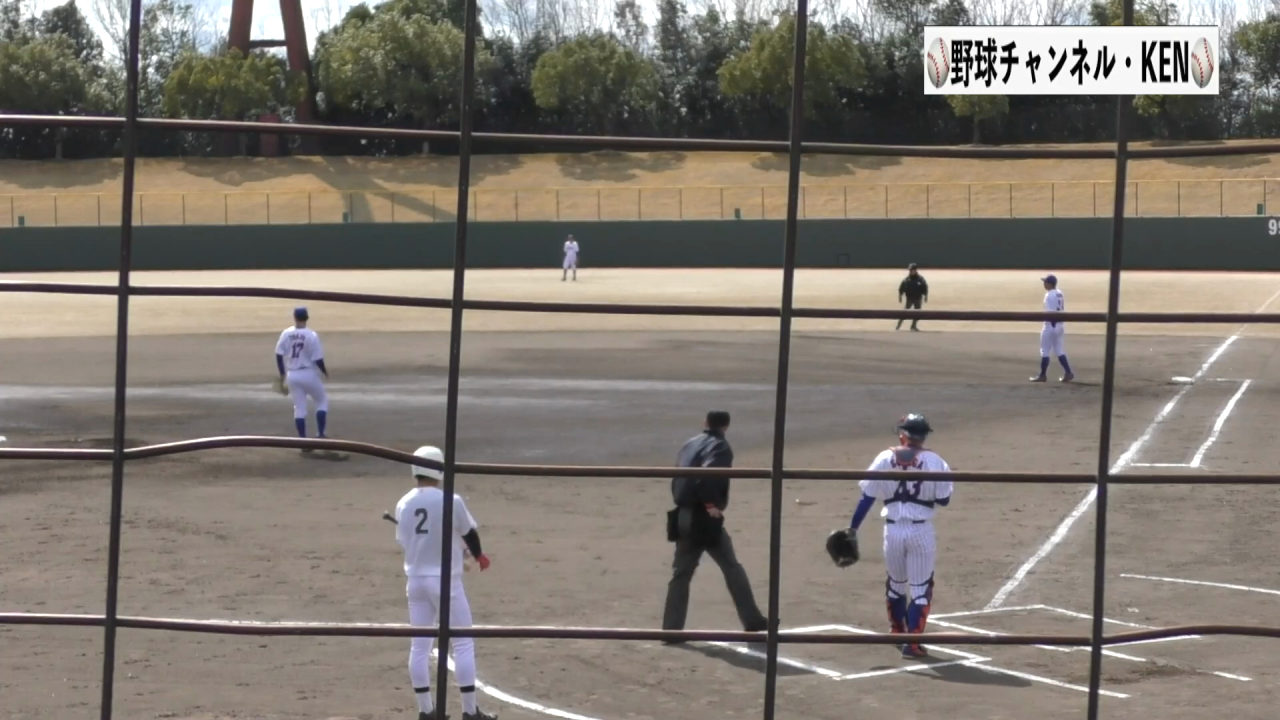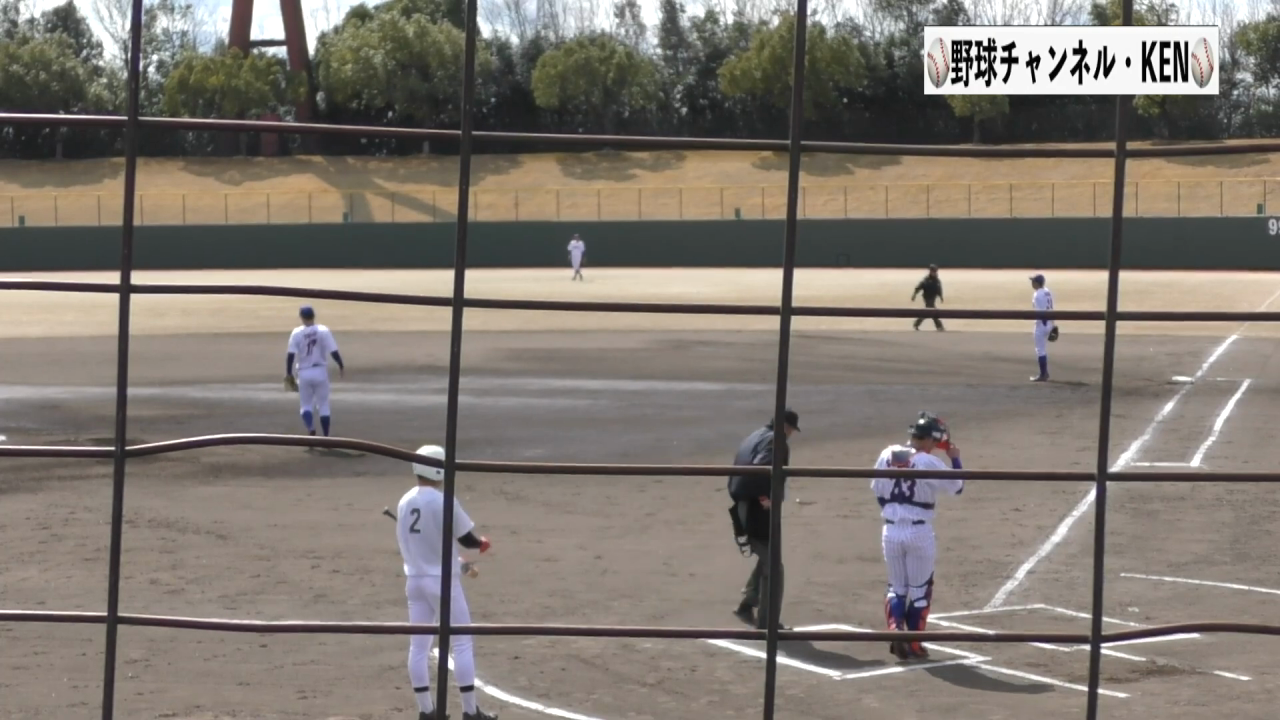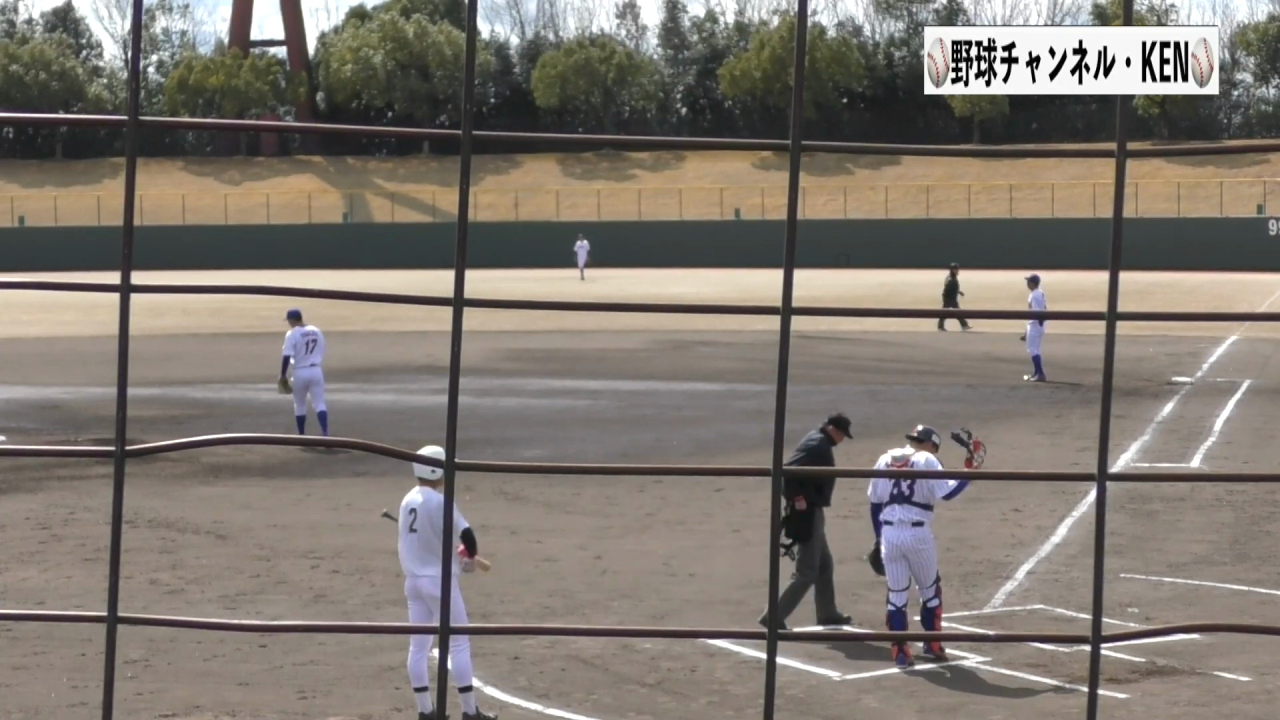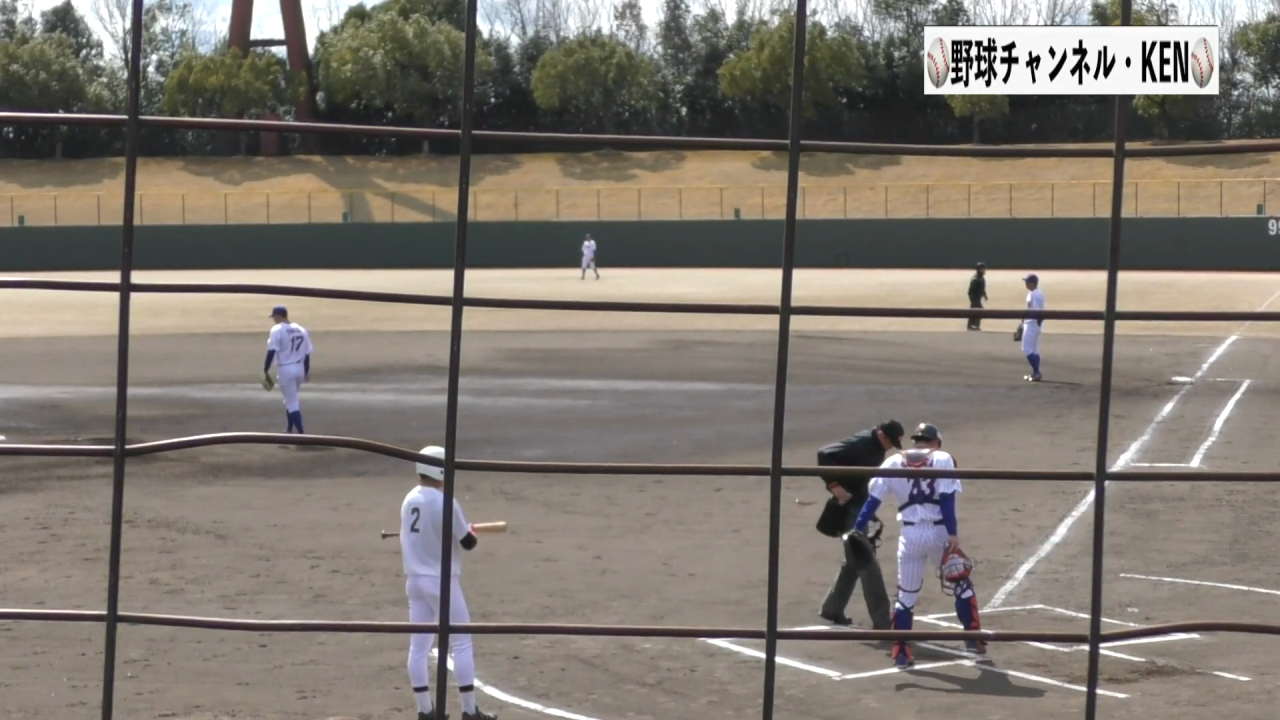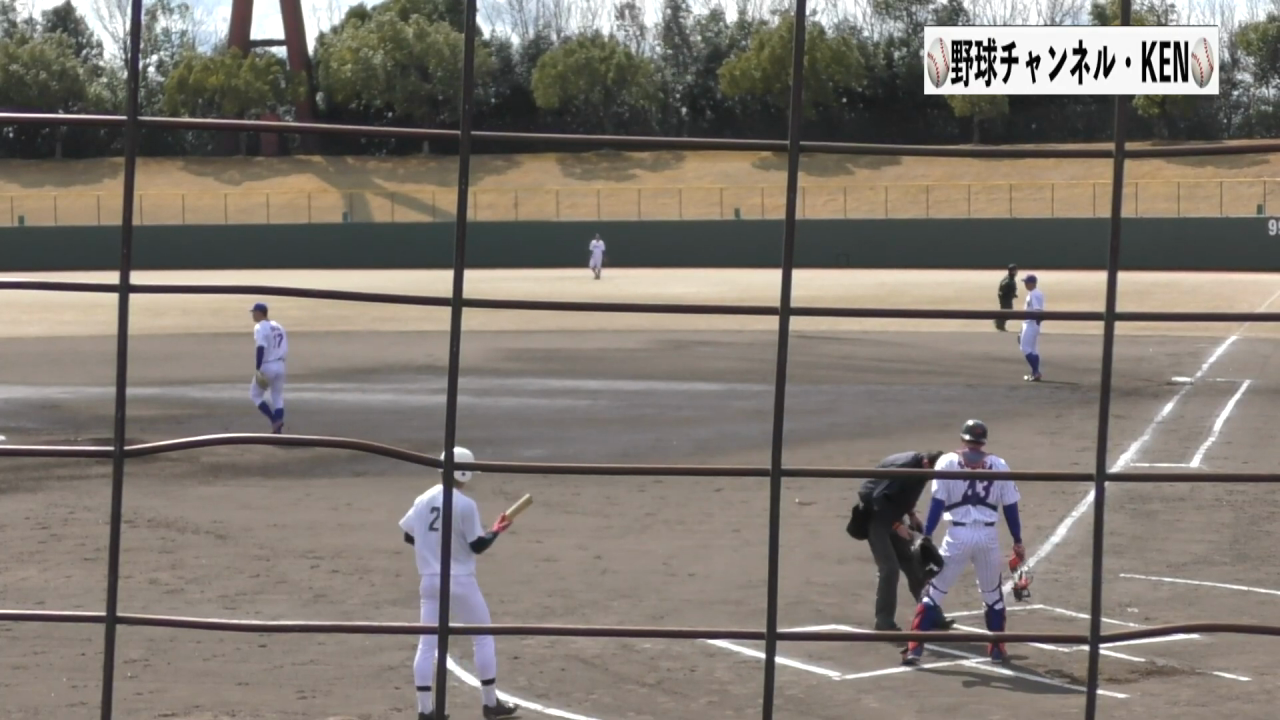
dt=0.4s
person 1, frame 1
left shoulder: (403, 504)
right shoulder: (451, 501)
left elbow: (404, 542)
right elbow: (469, 534)
right wrist: (478, 556)
left hip: (416, 580)
right hip: (445, 580)
left knee: (419, 646)
right knee: (463, 643)
person 1, frame 2
left shoulder: (404, 502)
right shoulder: (444, 502)
left elbow: (406, 541)
right elbow: (466, 538)
right wrist: (481, 544)
left hip: (415, 580)
right hip: (442, 580)
left knee: (419, 646)
right knee: (462, 643)
person 1, frame 3
left shoulder: (408, 500)
right shoulder: (440, 502)
right elbow: (466, 535)
left wrist: (454, 549)
right wrist: (471, 554)
left hip: (414, 580)
right hip: (439, 581)
left knee: (418, 646)
right knee: (459, 645)
person 1, frame 4
left shoulder: (409, 501)
right shoulder: (446, 503)
right elbow: (467, 543)
left wrist: (462, 532)
right wrist: (471, 533)
left hip: (415, 580)
right hip: (442, 582)
left knee: (419, 645)
right knee: (461, 644)
person 1, frame 5
left shoulder: (422, 500)
right shoulder: (466, 504)
left elbow: (408, 536)
right elbow: (478, 546)
right wrist: (496, 530)
left hip: (430, 580)
right hip: (460, 581)
left knee: (428, 644)
right knee: (483, 639)
person 2, frame 1
left shoulder: (885, 458)
right shoulder: (934, 460)
left elbow: (868, 496)
right elbow: (944, 500)
left wrist: (853, 528)
left hip: (893, 530)
right hip: (921, 531)
left knee: (896, 584)
right knee: (920, 588)
left ankle: (899, 636)
right ankle: (912, 643)
person 2, frame 2
left shoulder: (886, 456)
right shoulder: (928, 462)
right elbow: (957, 487)
right wrist: (955, 458)
left hip: (891, 531)
right hip: (919, 533)
left knee: (896, 587)
right knee: (919, 590)
left ankle: (896, 635)
right ankle: (913, 644)
person 2, frame 3
left shoulder: (884, 460)
right shoulder: (926, 459)
left elbow: (875, 504)
right elbow: (947, 493)
left wrist: (878, 537)
right wrist: (968, 476)
left hip: (889, 534)
right hip: (917, 534)
left knee: (896, 594)
right knee: (930, 590)
left ankle: (900, 652)
right ankle: (932, 645)
person 2, frame 4
left shoulder: (894, 462)
right shoulder: (942, 458)
left elbow: (873, 499)
right elbow: (947, 498)
left wrist: (858, 531)
right wrist: (953, 534)
left hip: (910, 535)
right hip: (939, 533)
left knee: (906, 594)
right knee: (960, 582)
left ankle: (900, 653)
right ankle: (973, 638)
person 2, frame 5
left shoulder: (948, 461)
right shoulder: (998, 464)
left elbow: (937, 502)
right elbow: (1010, 505)
left wrist: (926, 537)
right wrist: (1018, 541)
left hip: (958, 536)
right hip: (988, 536)
left knee: (935, 591)
right knee: (993, 593)
left ankle: (915, 648)
right ankle: (997, 649)
person 3, frame 1
left shoulder: (689, 444)
right shoulder: (720, 447)
left elbow: (677, 482)
right elbow: (708, 476)
left wrist: (686, 504)
right wrist: (711, 504)
left hip: (684, 517)
right hip: (706, 519)
left knee: (681, 575)
right knee: (733, 571)
left ankle: (671, 630)
right ankle: (754, 623)
person 3, frame 2
left shoulder: (752, 438)
right shoulder: (777, 442)
left elbow: (737, 473)
right elbow: (762, 469)
left wrist: (741, 499)
right wrist: (764, 497)
left hip: (744, 508)
right hip: (761, 510)
left knee: (766, 561)
right knee: (772, 566)
left ankle: (747, 605)
right ankle: (765, 623)
person 3, frame 3
left shoulder: (818, 444)
right shoulder: (817, 446)
left wrist: (797, 498)
right wrist: (798, 499)
left hip: (811, 512)
right hip: (808, 513)
left knee: (824, 563)
right knee: (806, 571)
left ankle: (828, 615)
right ankle: (774, 616)
person 3, frame 4
left shoulder: (877, 447)
right shoulder: (859, 443)
right elbow: (824, 454)
right wrist: (834, 485)
left hip: (860, 509)
right hip: (848, 510)
left knee: (854, 561)
right knee: (867, 563)
left ankle: (832, 609)
right ankle: (881, 619)
person 3, frame 5
left shoulder: (920, 468)
right shoulder: (902, 469)
right elbow: (879, 498)
left wrist: (911, 514)
right wrist: (897, 524)
left hip: (894, 515)
right hip: (875, 515)
left knee: (915, 565)
right knee: (889, 568)
right ankle: (884, 623)
